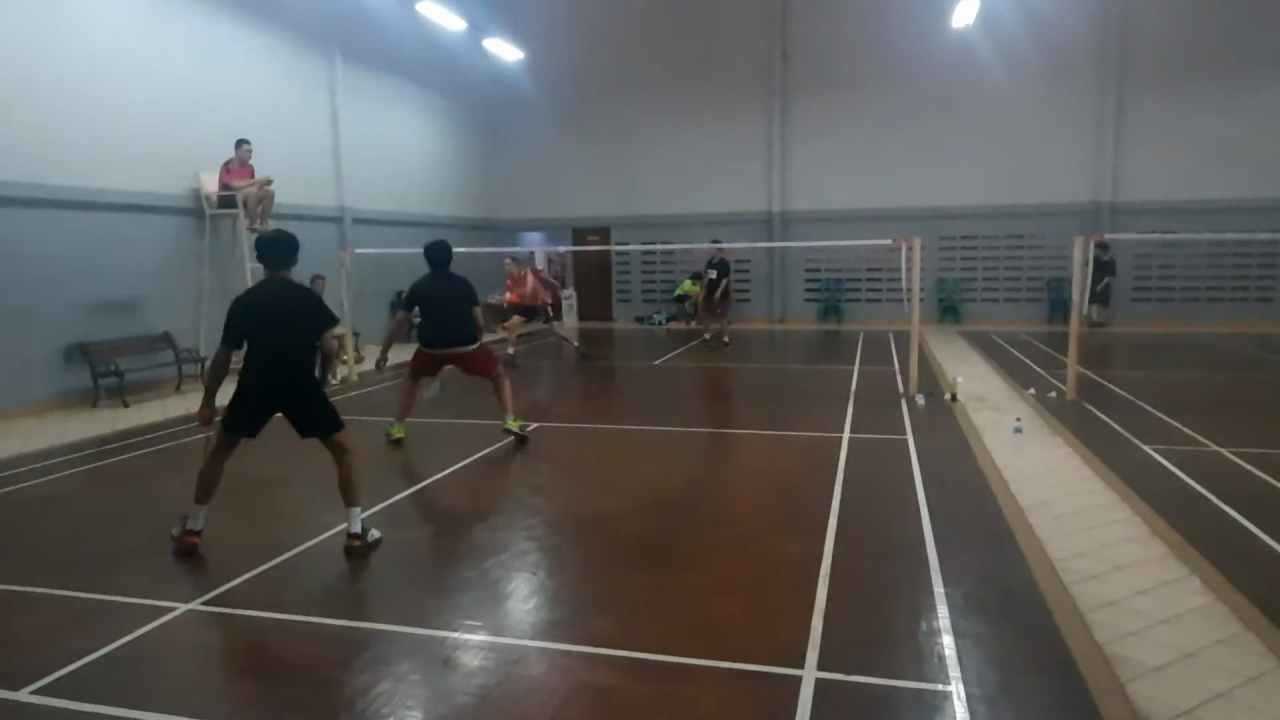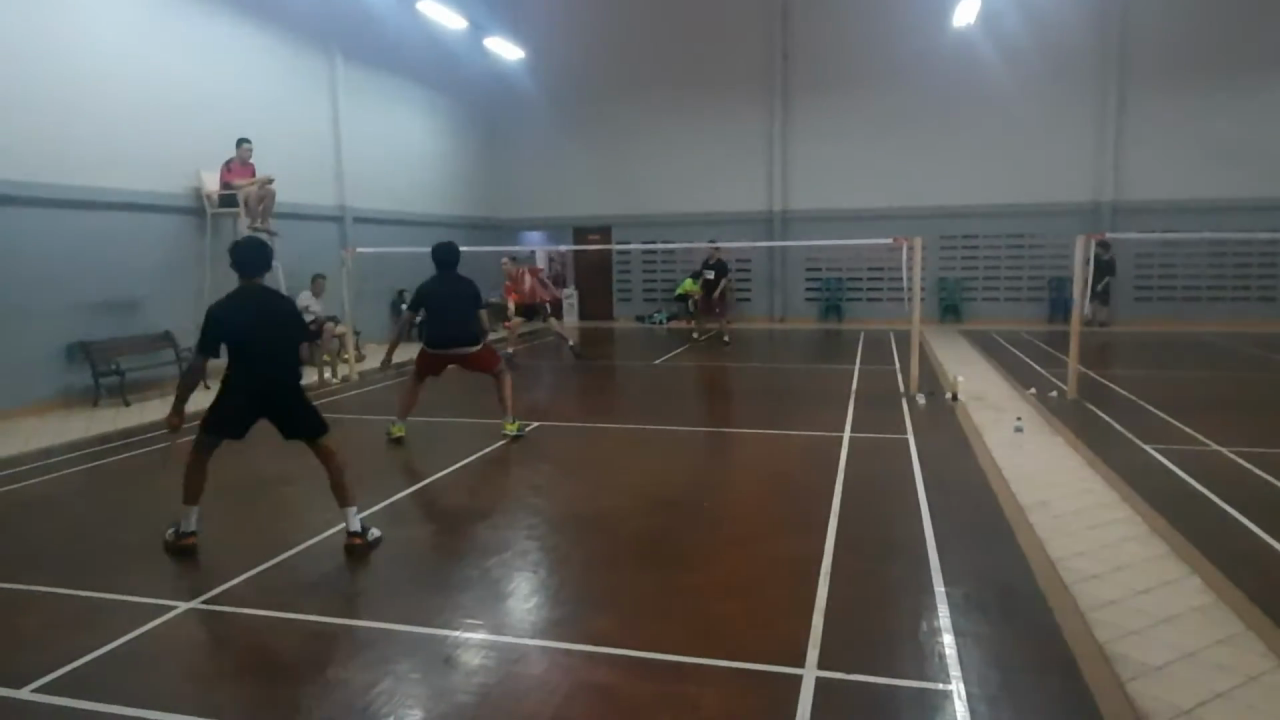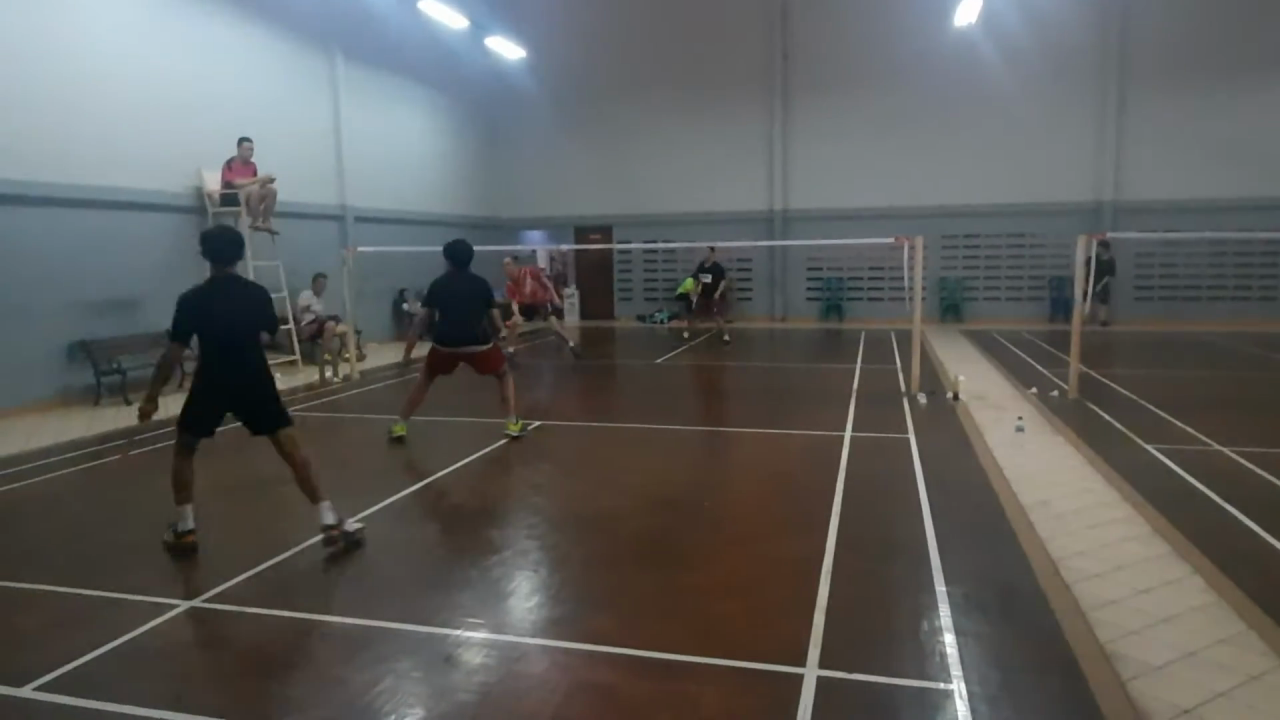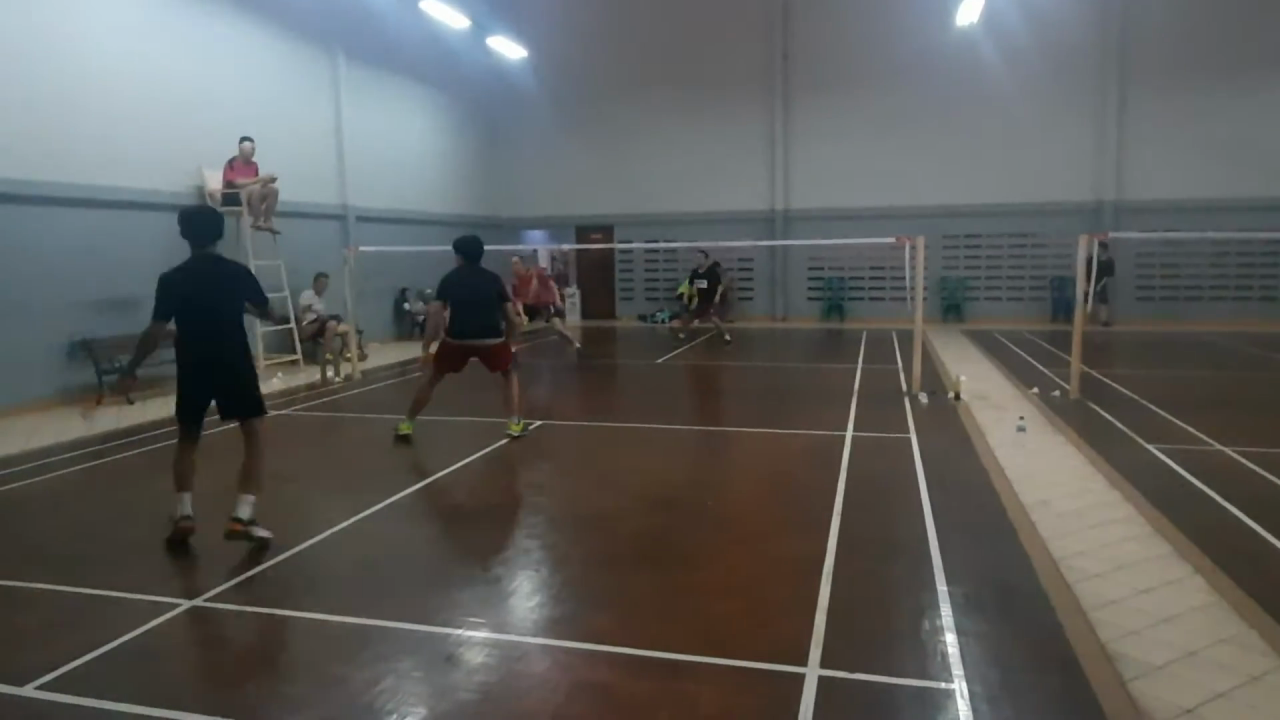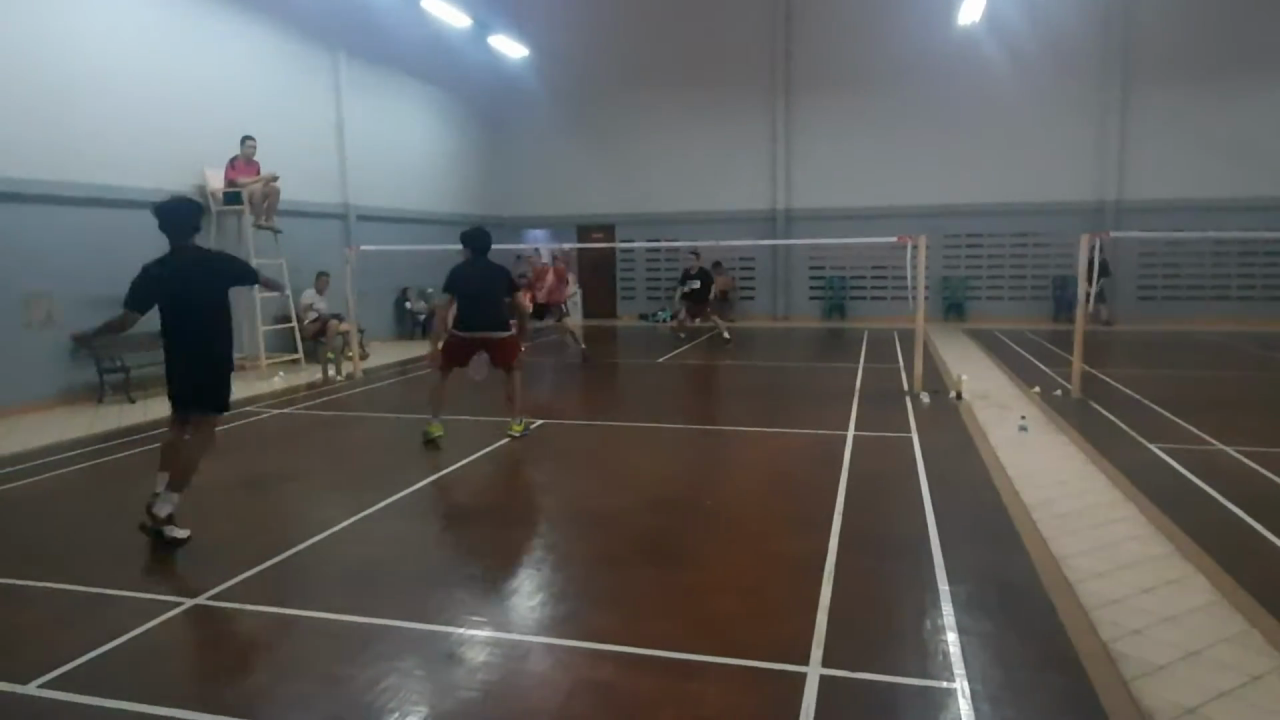
dt=0.1s
person 1, frame 1
left shoulder: (244, 302)
right shoulder: (307, 299)
left elbow: (223, 359)
right elbow: (329, 348)
left wrist: (207, 403)
right wrist: (321, 378)
left hip: (256, 386)
right hip: (303, 387)
left knee: (218, 452)
right knee: (344, 451)
left ankle: (192, 529)
right ankle: (356, 532)
person 1, frame 2
left shoulder: (221, 310)
right shoulder: (285, 305)
left elbow: (198, 364)
right elbow: (302, 354)
left wrist: (177, 409)
left hip: (239, 391)
right hip: (284, 389)
left knee: (200, 452)
right knee: (329, 455)
left ankle: (186, 530)
right ankle: (355, 530)
person 1, frame 3
left shoulder: (192, 300)
right shoulder: (258, 294)
left elbow: (173, 355)
right elbow: (267, 337)
left wrist: (151, 397)
left hip: (212, 386)
right hip: (255, 382)
left knee: (184, 449)
right knee: (292, 450)
left ankle: (184, 530)
right ankle: (330, 523)
person 1, frame 4
left shoulder: (171, 279)
right shoulder: (237, 274)
left elbow: (155, 332)
right elbow: (269, 314)
left wrist: (130, 371)
right wrist: (259, 310)
left hip: (192, 370)
right hip: (234, 366)
left knee: (188, 441)
right knee: (253, 438)
left ankle: (184, 515)
right ankle: (242, 518)
person 1, frame 5
left shoulder: (154, 272)
right shoulder: (219, 263)
left elbow: (125, 322)
right elbow: (265, 282)
left wrist: (87, 336)
right wrist: (278, 284)
left hip: (179, 360)
right hip: (214, 360)
left knee: (180, 426)
right knee: (202, 433)
left ankle: (162, 495)
right ankle: (161, 513)
person 2, frame 1
left shoulder: (419, 286)
right shoulder: (464, 284)
left elbow: (399, 323)
right elbow: (479, 323)
left wrist: (383, 353)
right wrist: (475, 347)
left hip: (431, 348)
right hip: (466, 346)
left knee: (412, 379)
right knee: (499, 376)
left ankle: (397, 427)
right ankle: (510, 421)
person 2, frame 2
left shoulder: (425, 288)
right shoulder: (470, 285)
left elbow: (404, 323)
right elbow: (485, 326)
left wrist: (389, 353)
right wrist: (478, 347)
left hip: (435, 348)
right hip: (470, 346)
left knee: (415, 379)
right knee: (501, 372)
left ankle: (398, 426)
right ankle: (509, 423)
person 2, frame 3
left shoulder: (438, 284)
right shoulder: (482, 285)
left elbow: (421, 322)
right elbow: (497, 325)
left wrist: (407, 353)
right wrist: (491, 349)
left hip: (444, 345)
right hip: (479, 345)
left knee: (425, 380)
right knee: (503, 373)
left ankle: (400, 426)
right ankle: (512, 423)
person 2, frame 4
left shoulder: (450, 279)
right shoulder: (494, 279)
left elbow: (435, 315)
right elbow: (513, 319)
left wrist: (426, 349)
right wrist: (509, 345)
left hip: (456, 339)
right hip: (491, 339)
left knee: (432, 378)
right knee: (509, 372)
left ankle: (406, 424)
right ankle: (514, 423)
person 2, frame 5
left shoulder: (458, 271)
right shoulder: (502, 272)
left elbow: (443, 308)
right elbow: (522, 310)
left wrist: (435, 344)
right wrist: (520, 339)
left hip: (464, 332)
right hip: (499, 332)
left knee: (442, 372)
right knee: (512, 370)
left ankle: (435, 425)
right ankle: (516, 423)
